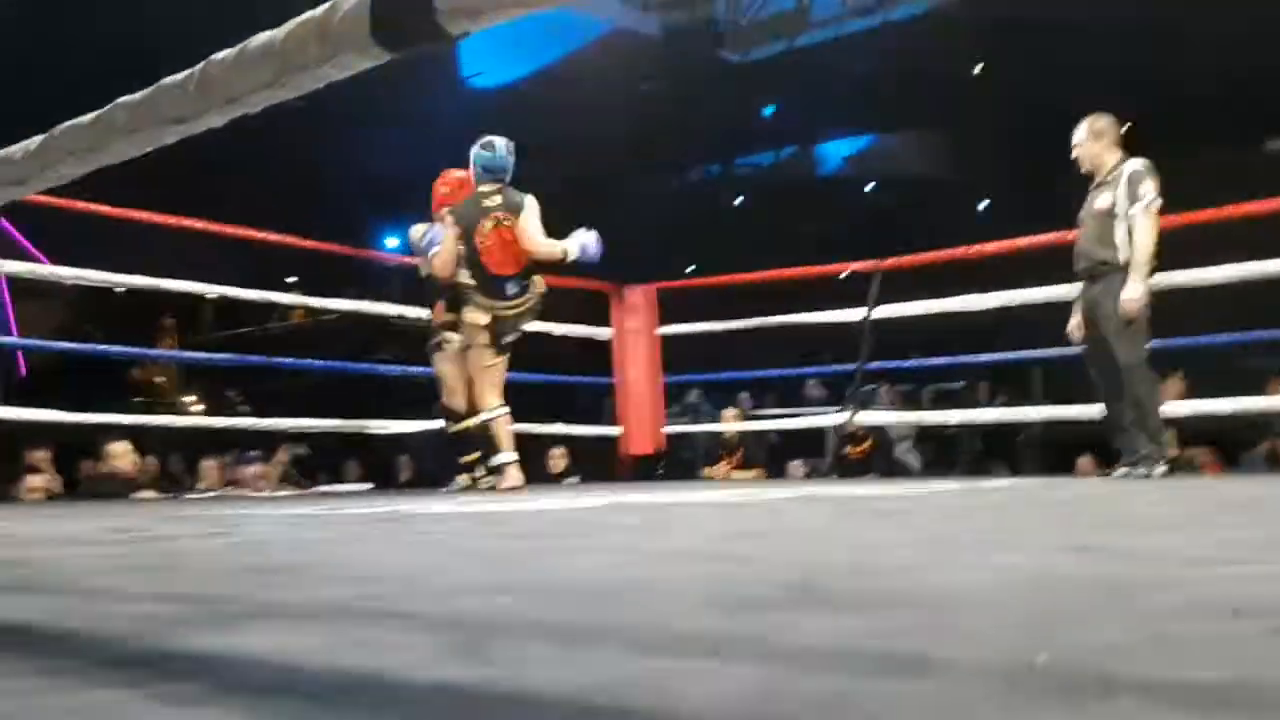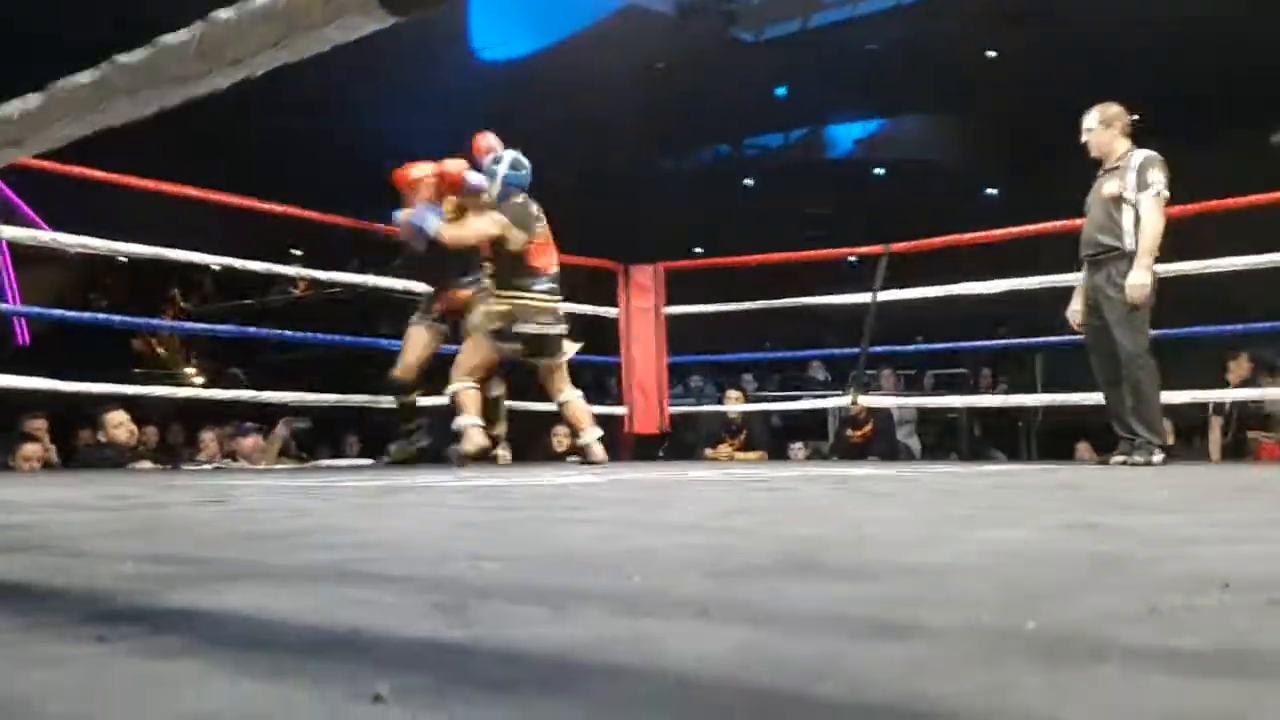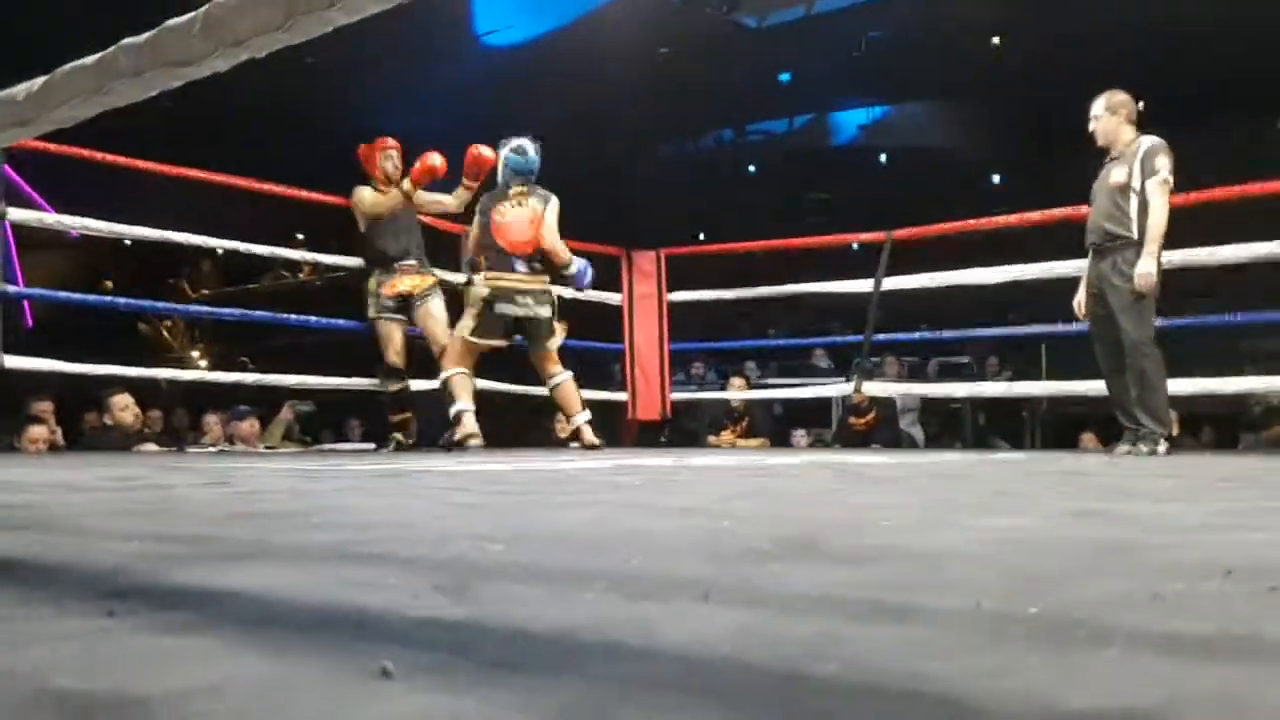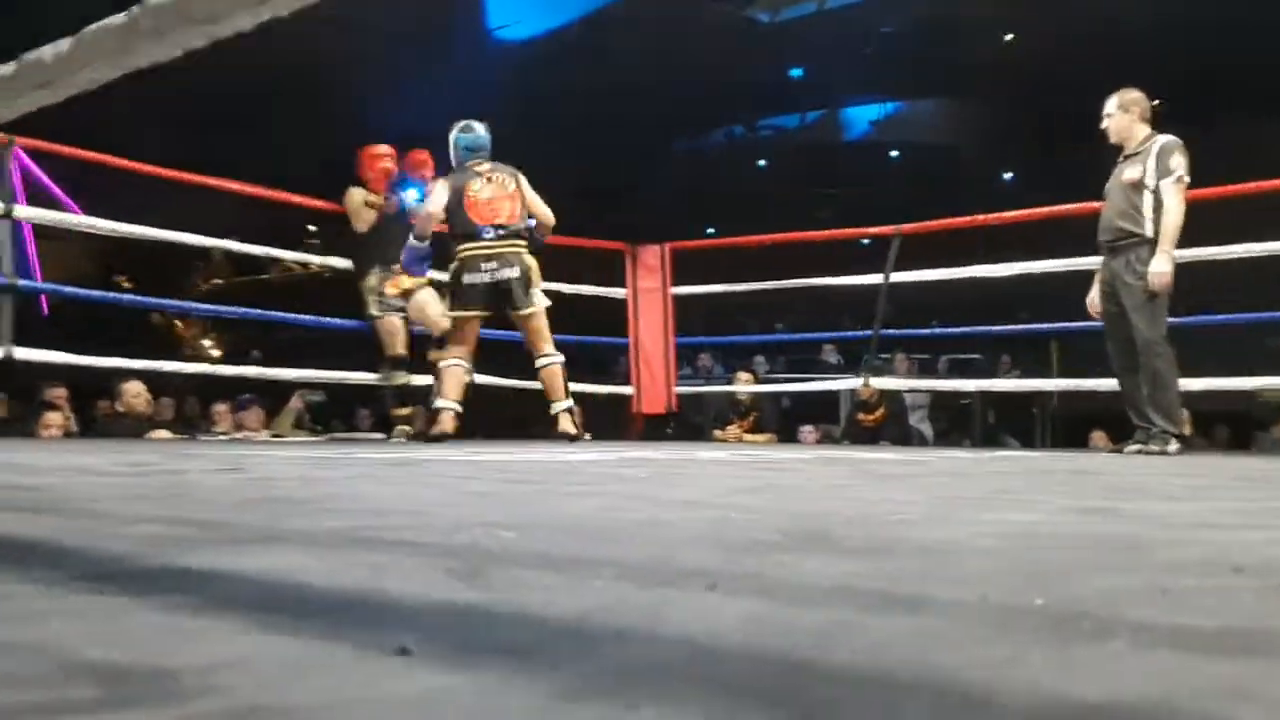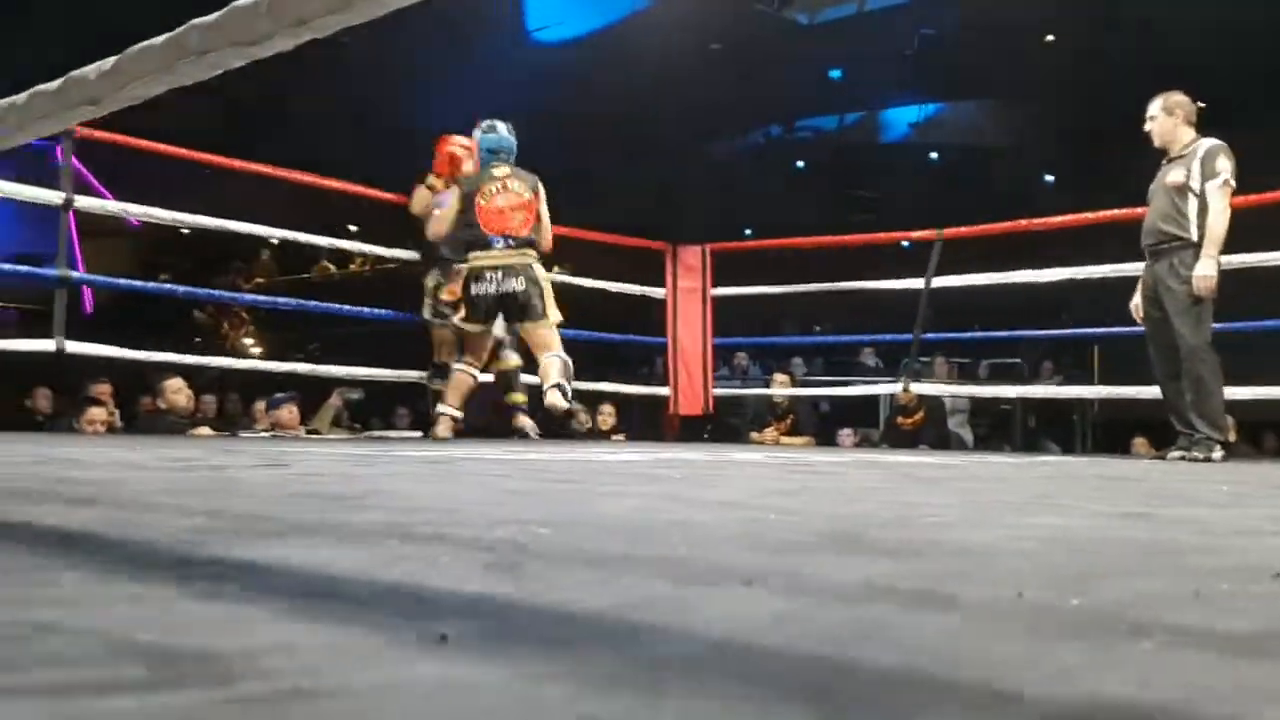
dt=0.3s
person 1, frame 1
left shoulder: (1136, 172)
right shoulder: (1096, 188)
left elbow: (1145, 226)
left wrist: (1136, 280)
right wrist: (1079, 305)
left hip: (1120, 284)
right hip: (1093, 289)
left knee: (1132, 365)
right knee: (1104, 373)
left ankle: (1151, 455)
right ankle: (1130, 453)
person 1, frame 2
left shoulder: (1144, 162)
right shoulder: (1103, 176)
left elbow: (1153, 215)
left wrist: (1141, 268)
right wrist: (1079, 291)
left hip: (1123, 271)
right hip: (1096, 275)
left knee: (1133, 354)
right knee: (1105, 361)
left ankle: (1150, 443)
right ankle: (1127, 441)
person 1, frame 3
left shoulder: (1150, 149)
right shoulder: (1109, 165)
left elbow: (1159, 203)
left wrist: (1149, 256)
right wrist: (1085, 281)
left hip: (1129, 259)
right hip: (1100, 264)
left knee: (1138, 343)
right knee: (1109, 351)
left ankle: (1154, 433)
right ankle: (1132, 430)
person 1, frame 4
left shoulder: (1165, 147)
right shoulder: (1122, 164)
left elbow: (1174, 202)
left wrist: (1163, 254)
right wrist: (1099, 279)
left hip: (1142, 257)
right hip: (1114, 263)
left knee: (1151, 341)
right knee: (1121, 350)
left ankle: (1166, 431)
right ankle: (1144, 429)
person 1, frame 5
left shoulder: (1210, 151)
right shoulder: (1166, 167)
left elbow: (1219, 207)
left wrist: (1208, 259)
right wrist: (1142, 282)
left hip: (1186, 262)
right hip: (1156, 266)
left knee: (1194, 347)
right knee: (1164, 356)
left ankle: (1210, 438)
right ankle: (1187, 437)
person 2, frame 1
left shoulder: (458, 216)
right shoulder: (524, 203)
left elbow: (442, 271)
right elbow: (537, 248)
left wrist: (444, 248)
right wrist: (573, 248)
left hip: (488, 311)
right hip: (525, 301)
left knee: (488, 393)
left ankle: (509, 468)
person 2, frame 2
left shoulder: (502, 217)
right shoulder: (530, 208)
left elbow: (454, 236)
left wrist: (427, 220)
left hip: (514, 311)
right hip: (547, 312)
left knee: (463, 373)
right knee: (561, 385)
left ankle: (472, 433)
right ankle: (593, 445)
person 2, frame 3
left shoulder: (487, 202)
right shoulder: (548, 200)
left elbow: (469, 254)
right elbow: (551, 246)
right wrist: (574, 267)
left hip: (495, 293)
right hip: (536, 295)
left knee: (455, 361)
right knee: (551, 368)
left ankle: (466, 422)
right ankle: (585, 430)
person 2, frame 4
left shoulder: (449, 182)
right shoulder: (512, 175)
left elbow: (432, 212)
right elbow: (546, 220)
left wrist: (417, 238)
right wrist: (532, 231)
left hip: (473, 264)
right hip: (515, 262)
left knee: (459, 348)
right knee: (542, 344)
left ankle: (446, 416)
right ankle: (565, 418)
person 2, frame 5
left shoulder: (464, 185)
right shoulder: (530, 184)
left elbow: (435, 234)
right elbow: (545, 244)
left wrist: (441, 207)
left hip: (481, 276)
right hip: (524, 272)
left knee: (473, 354)
right knee: (551, 352)
left ankle: (445, 421)
right ankle: (556, 393)
person 3, frame 1
right shoulder: (420, 233)
right elbow: (425, 249)
right wrist: (447, 211)
right hip: (446, 321)
right knee: (454, 398)
right ankle: (469, 466)
person 3, frame 2
left shoulder: (460, 201)
right shoulder: (407, 219)
right elbow: (416, 229)
left hip: (474, 291)
right hip: (440, 299)
right knee: (403, 373)
right ankle: (412, 434)
person 3, frame 3
left shoulder: (414, 193)
right shoulder: (363, 194)
left elbow: (453, 204)
right elbow: (384, 207)
left wrist: (472, 179)
right wrist: (412, 181)
left hip: (422, 279)
right hip: (387, 284)
left knee: (444, 344)
right knee: (394, 359)
right ankle: (399, 432)
person 3, frame 4
left shoulder: (403, 199)
right shoulder: (357, 194)
right elbow: (361, 225)
left wrist: (428, 183)
right wrist: (377, 192)
left hip: (412, 278)
right hip: (381, 280)
left knee: (443, 327)
right knee: (398, 352)
right ankle: (401, 424)
person 3, frame 5
right shoulder: (431, 185)
right elbow: (418, 209)
right wrist: (439, 177)
right hip: (445, 281)
left knee: (497, 341)
right knee: (444, 358)
left ankle: (520, 414)
